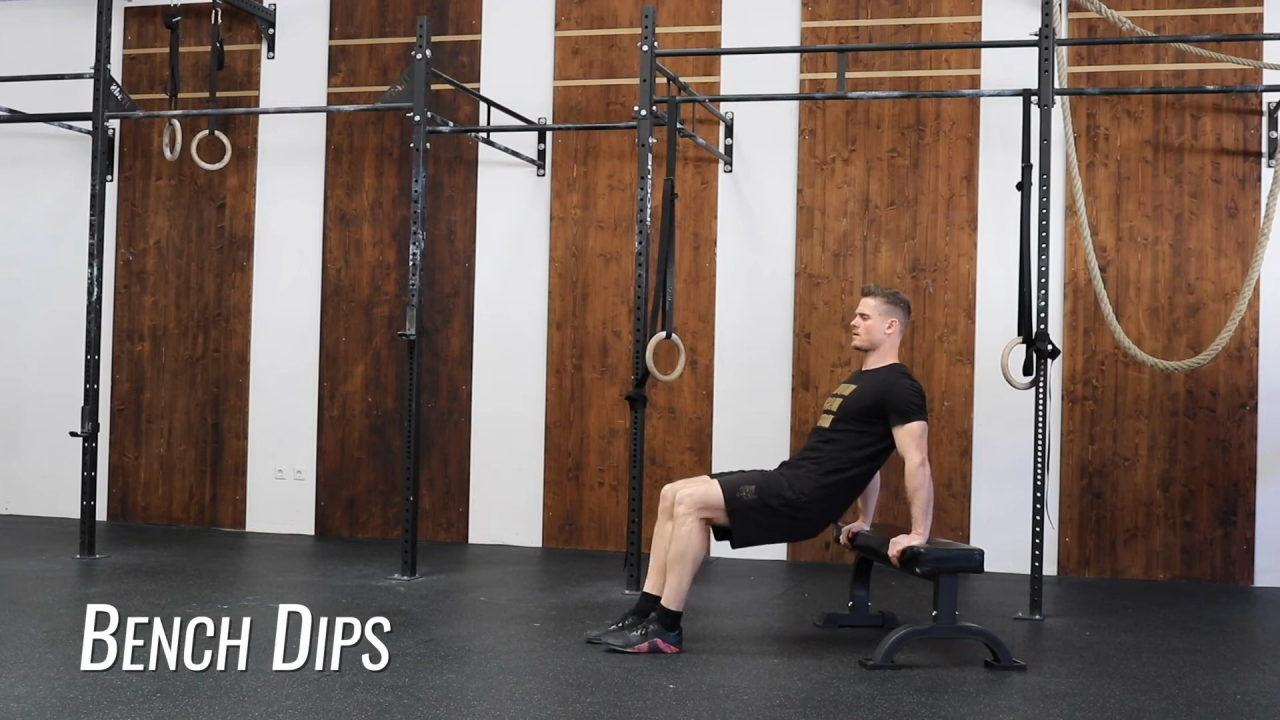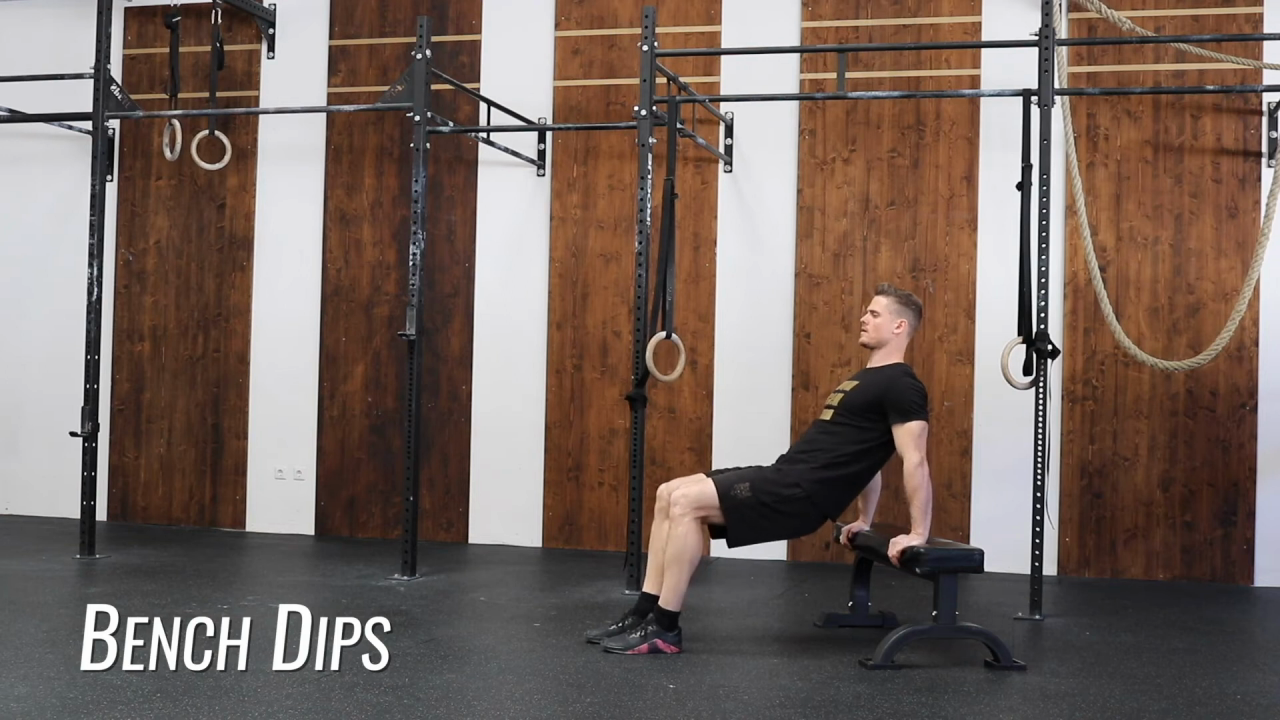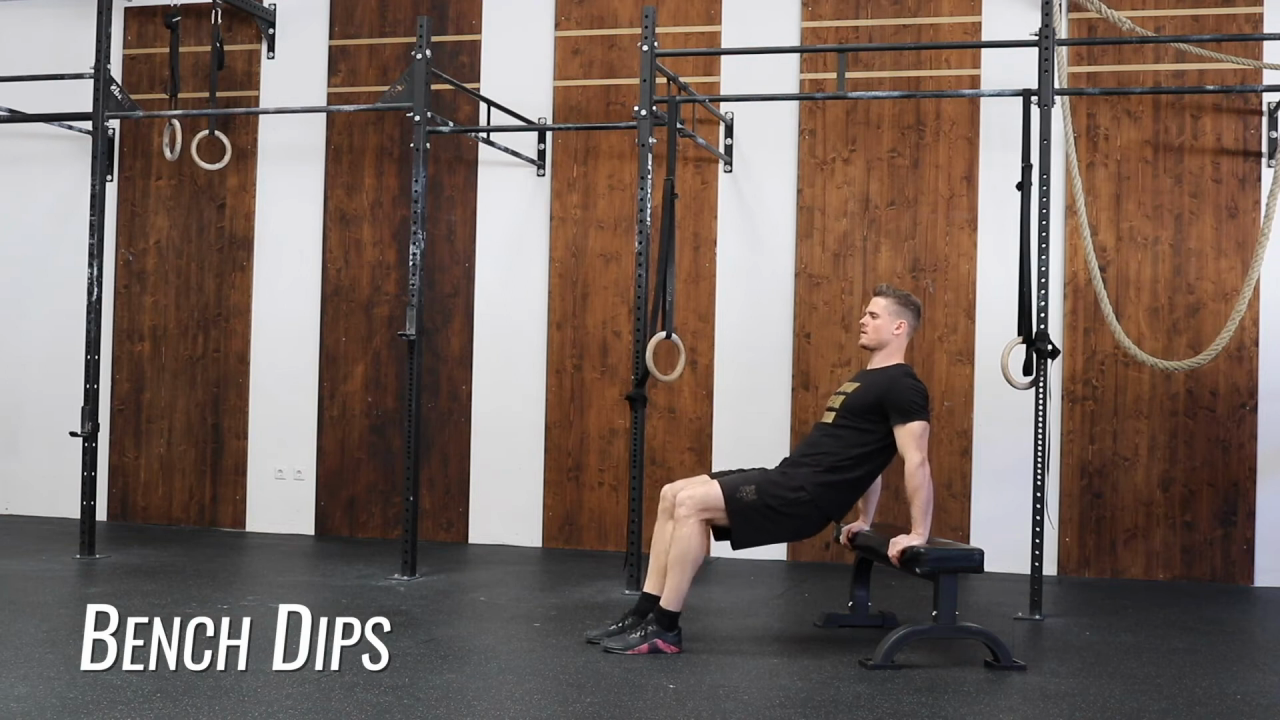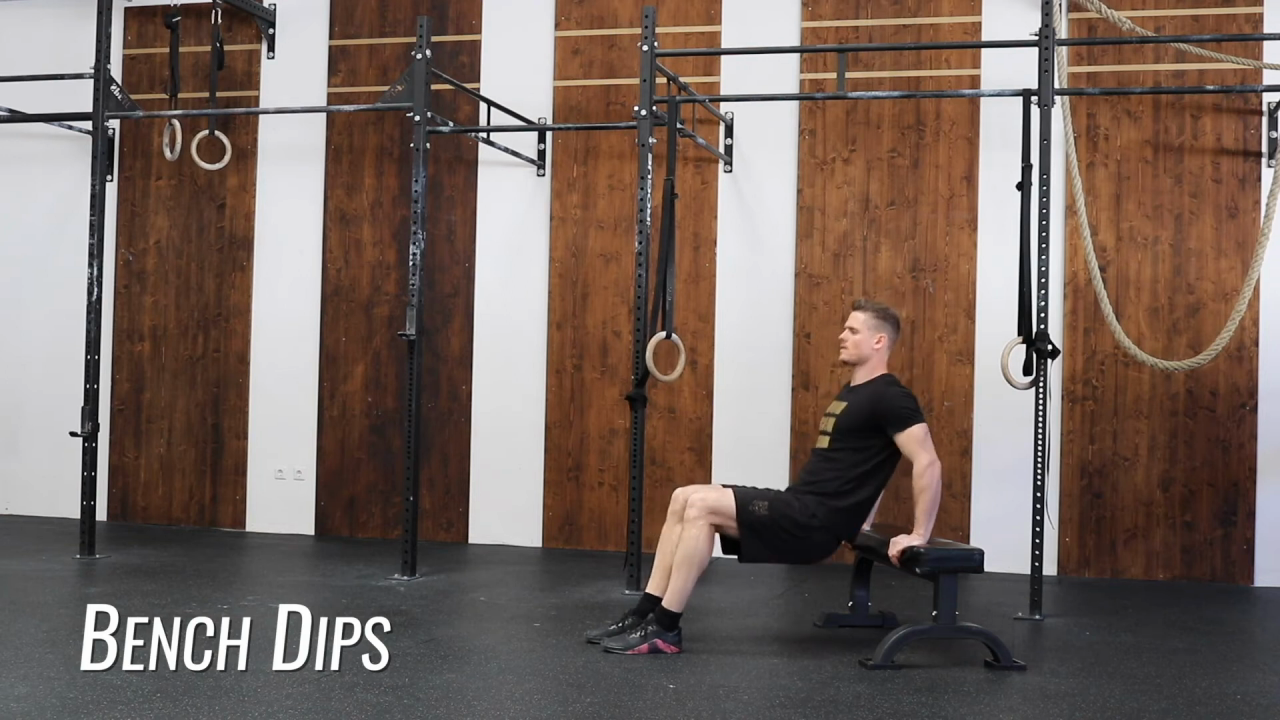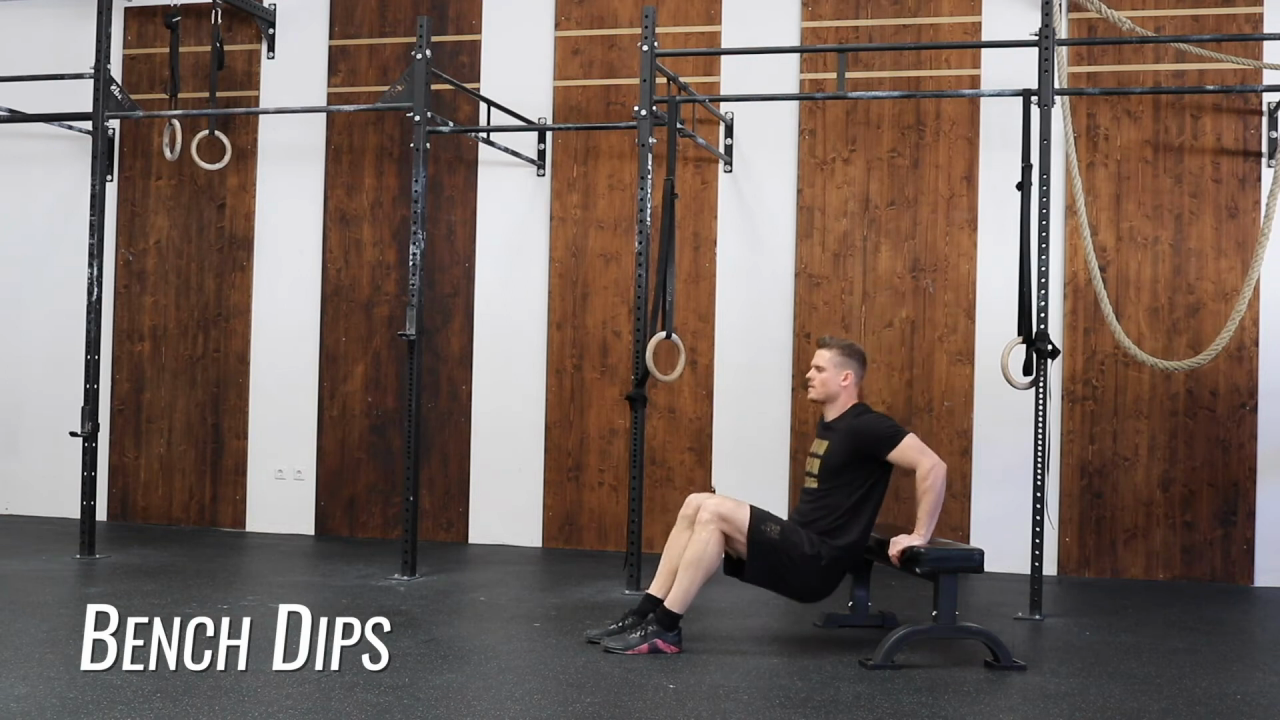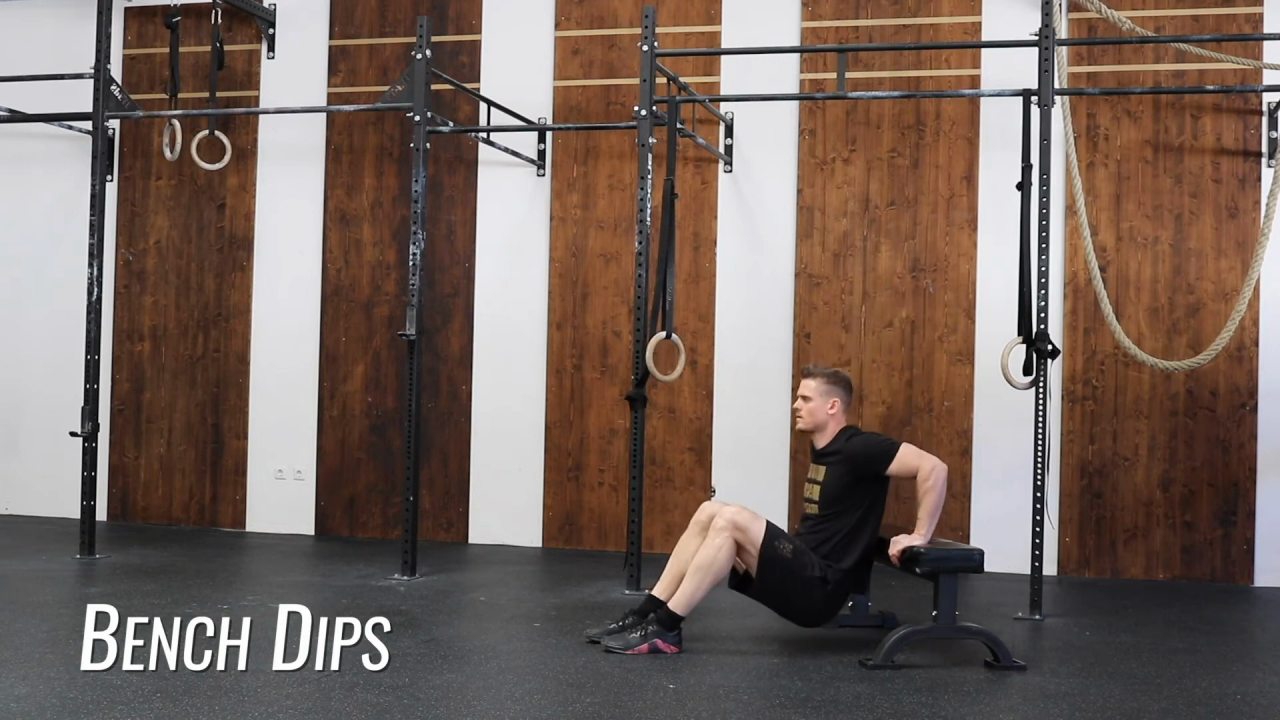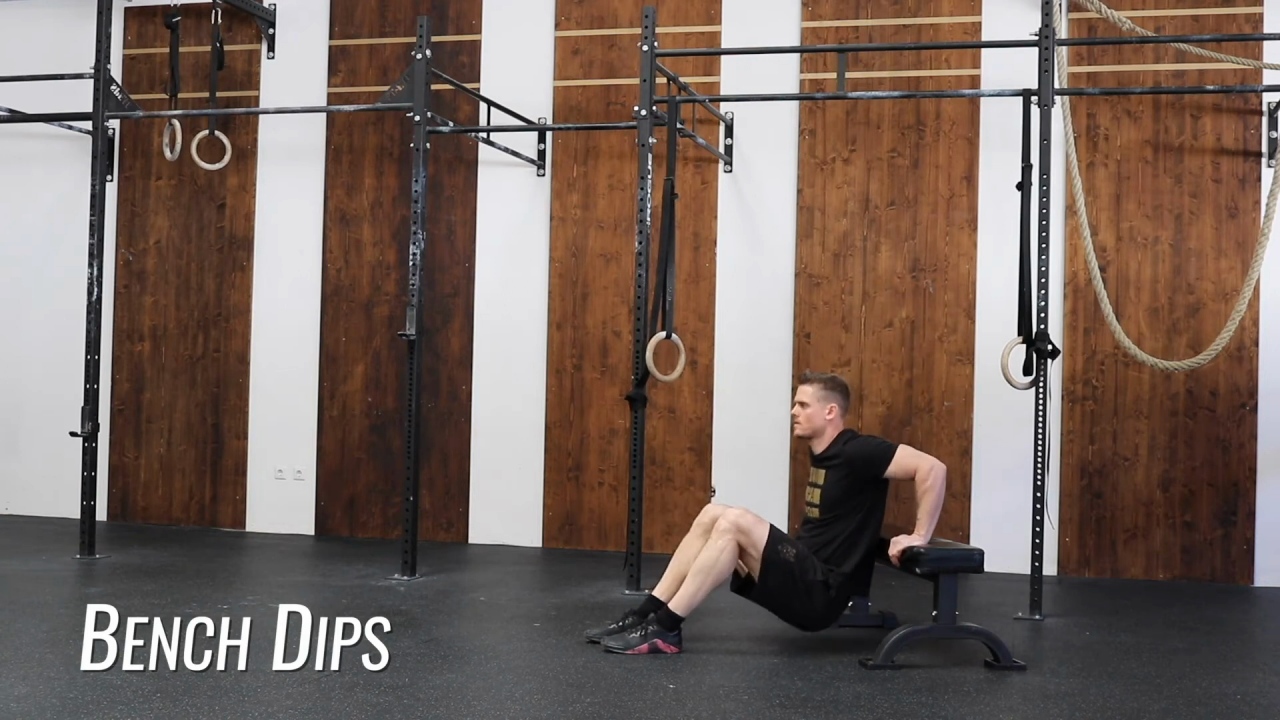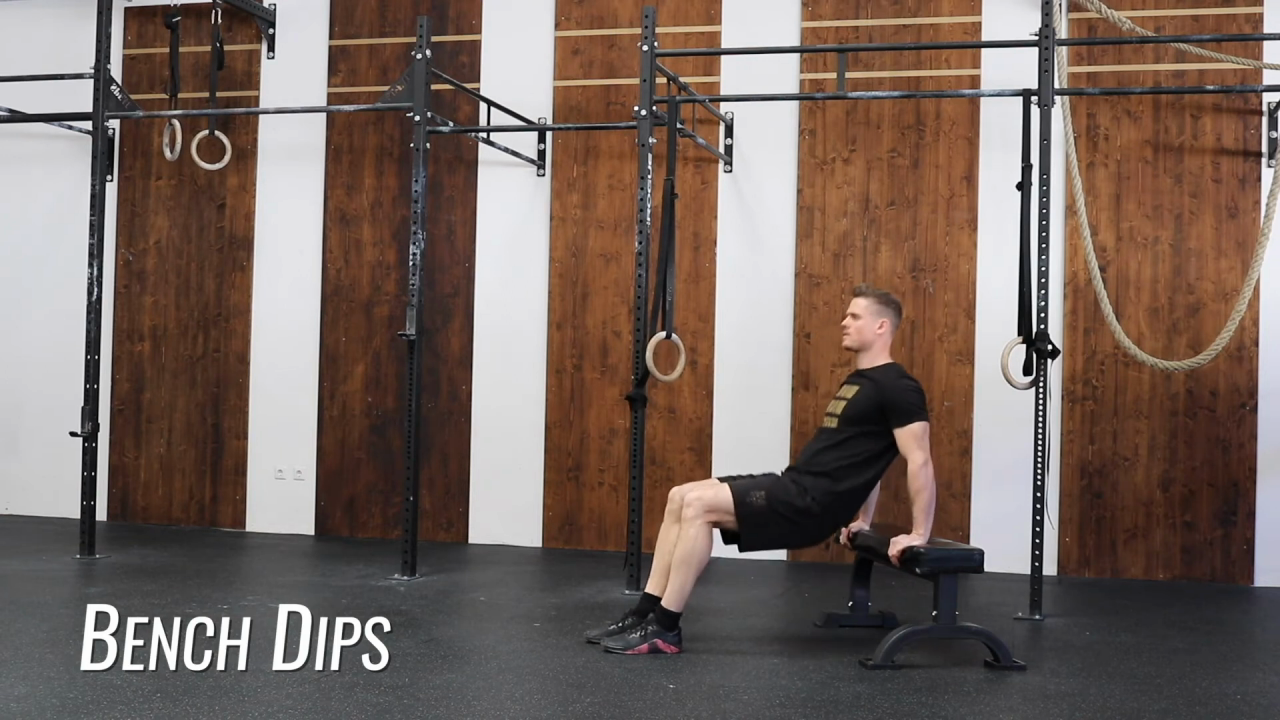
dt=0.5s
person 1, frame 1
left shoulder: (898, 387)
right shoulder: (863, 380)
left elbow: (917, 460)
right elbow: (862, 455)
left wrist: (918, 534)
right wrist: (865, 521)
left hip: (808, 497)
right hip: (790, 482)
left knee: (691, 502)
right knee: (674, 495)
left ankle: (665, 627)
right ankle: (646, 612)
person 1, frame 2
left shoulder: (900, 385)
right shoulder: (868, 379)
left elbow: (915, 460)
right elbow: (861, 453)
left wrist: (917, 534)
right wrist: (865, 521)
left hip: (804, 493)
right hip: (786, 478)
left knee: (686, 501)
right knee: (669, 494)
left ankle: (664, 628)
right ankle: (645, 613)
person 1, frame 3
left shoulder: (901, 385)
right shoulder: (867, 378)
left elbow: (917, 460)
right elbow: (864, 454)
left wrist: (917, 534)
right wrist: (864, 521)
left hip: (808, 496)
right hip: (789, 481)
left knee: (691, 503)
right knee: (673, 496)
left ankle: (663, 628)
right ankle: (645, 613)
person 1, frame 4
left shoulder: (888, 396)
right shoulder: (854, 392)
left elbow: (927, 463)
left wrist: (918, 535)
right wrist: (859, 522)
left hip: (816, 522)
right hip: (798, 507)
left knee: (701, 505)
right knee: (683, 499)
left ankle: (664, 627)
right ankle: (645, 613)
person 1, frame 5
left shoulder: (864, 426)
right shoulder: (831, 422)
left elbow: (932, 466)
left wrist: (918, 536)
right wrist: (853, 526)
left hip: (816, 562)
right hip: (799, 547)
left knee: (714, 511)
right knee: (697, 506)
left ankle: (663, 628)
right ankle: (644, 613)
person 1, frame 6
left shoulder: (857, 448)
right shoulder: (824, 447)
left elbow: (933, 468)
left wrist: (919, 537)
left hip: (819, 585)
right hip: (802, 568)
left knee: (730, 519)
right knee: (709, 513)
left ankle: (664, 628)
right ankle: (645, 615)
person 1, frame 7
left shoulder: (856, 451)
right shoulder: (823, 450)
left elbow: (932, 468)
left wrist: (918, 538)
left hip: (821, 589)
right hip: (805, 571)
left knee: (733, 521)
right knee: (712, 516)
left ankle: (665, 628)
right ankle: (646, 614)
person 1, frame 8
left shoulder: (894, 386)
right shoulder: (859, 378)
left elbow: (920, 460)
left wrist: (918, 535)
right wrist: (862, 519)
left hip: (813, 503)
right hip: (794, 489)
left knee: (697, 504)
right knee: (680, 497)
left ankle: (664, 627)
right ankle: (646, 612)
